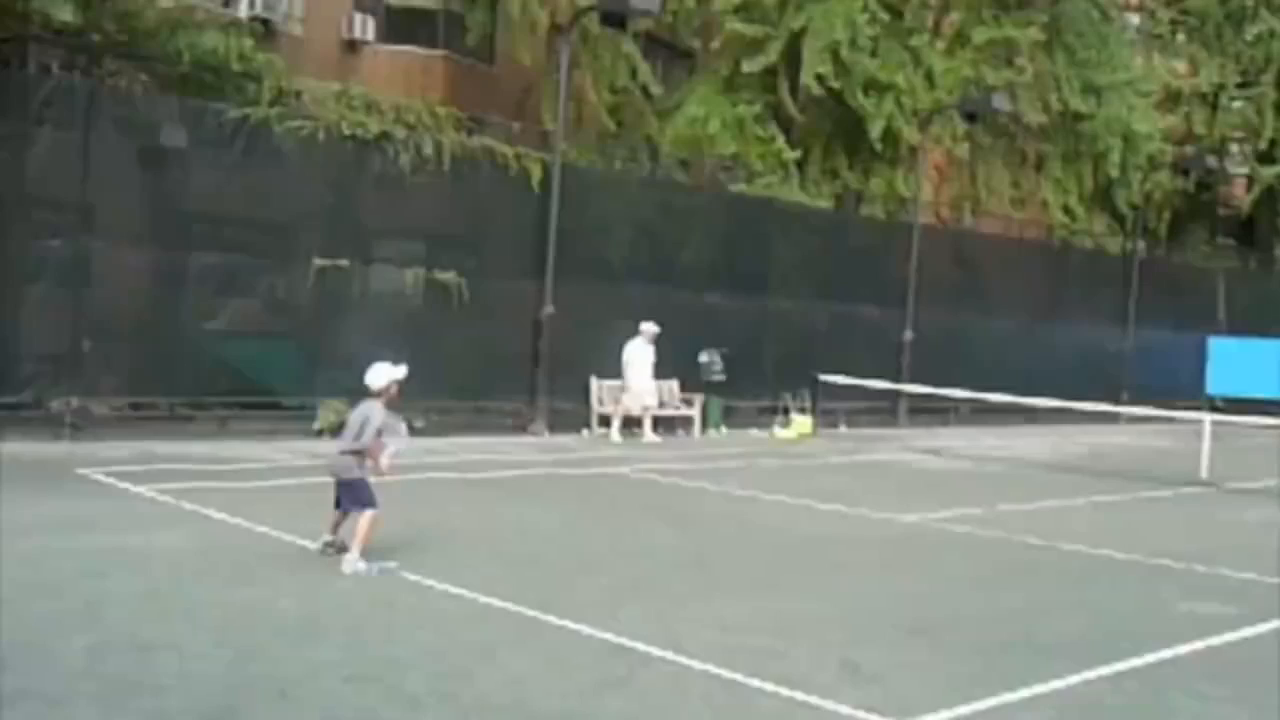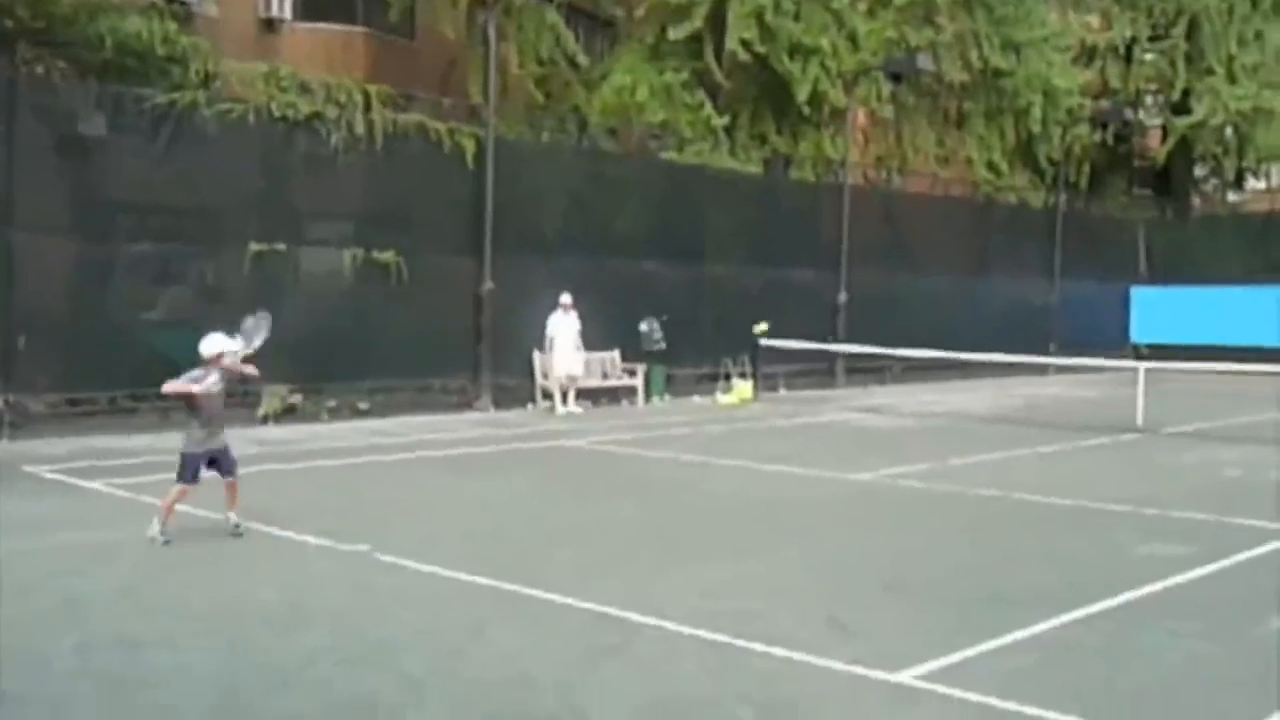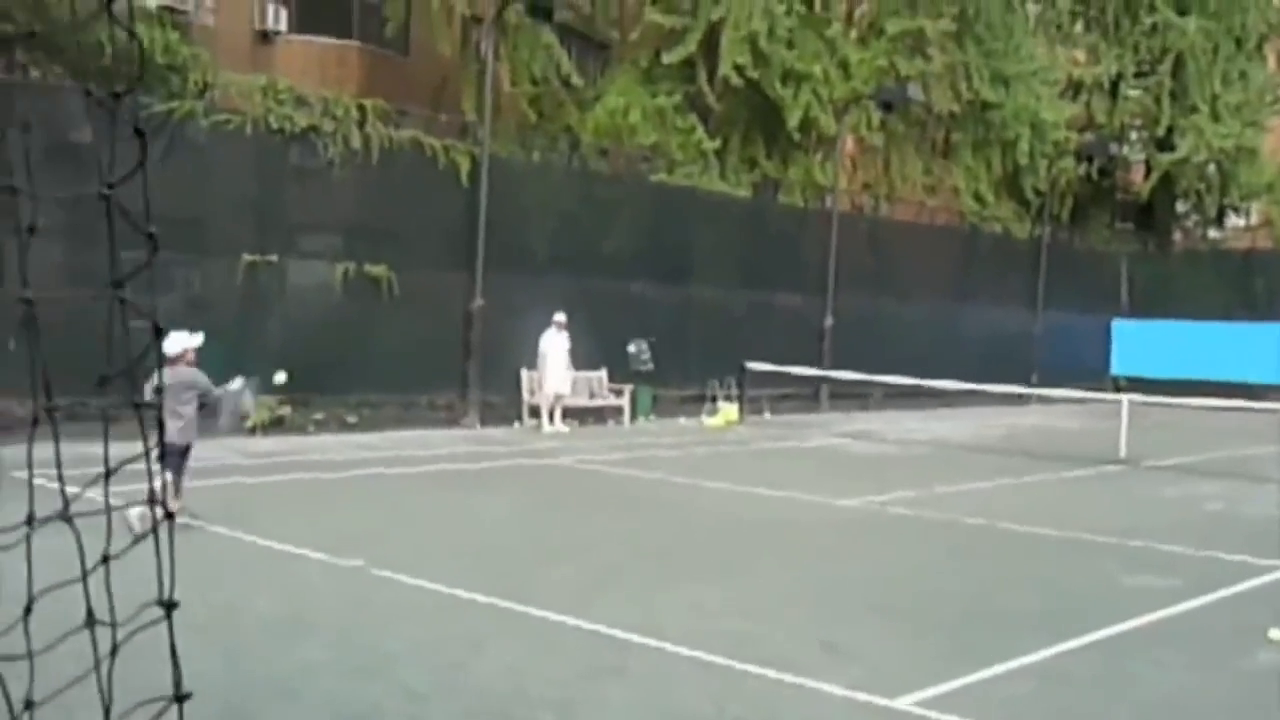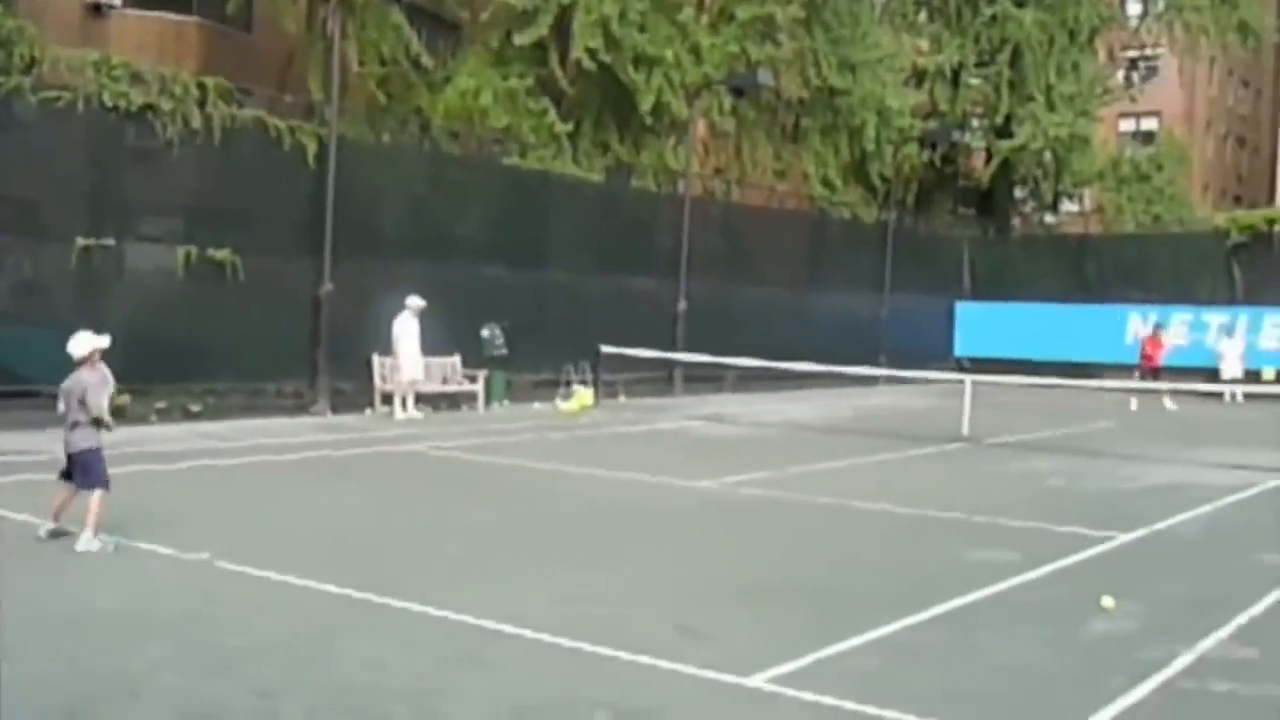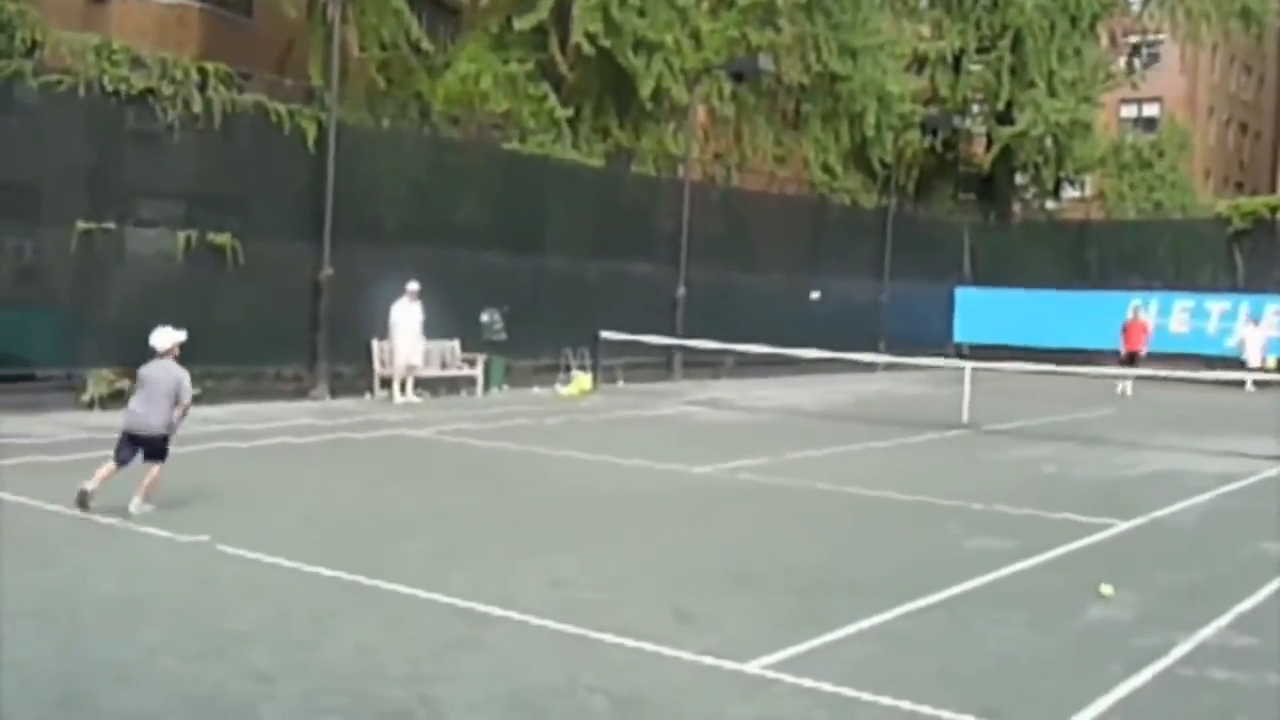
dt=1s
person 1, frame 1
left shoulder: (366, 405)
right shoulder: (378, 412)
right elbow: (367, 442)
left wrist: (378, 453)
right wrist: (378, 462)
left hip: (342, 463)
right hip: (350, 467)
left knee: (345, 506)
right knee: (369, 510)
left ankle: (329, 540)
right ankle: (353, 559)
person 1, frame 2
left shoulder: (224, 372)
right shoulder: (196, 376)
left elbow: (253, 372)
right elbow: (166, 388)
left wrist: (239, 366)
right wrist: (192, 389)
left hip: (217, 440)
right hip: (195, 444)
left knee: (232, 478)
right knee: (183, 487)
left ankle: (231, 519)
right ankle: (158, 525)
person 1, frame 3
left shoulder: (160, 375)
right shoulder: (195, 376)
left elbow: (148, 397)
right elbow: (214, 396)
right wrist: (232, 387)
left hip: (169, 435)
right hip: (178, 437)
left knee: (174, 476)
right knee: (168, 478)
left ankle: (169, 508)
right ankle: (140, 512)
person 1, frame 4
left shoulder: (68, 382)
right shoulder: (91, 380)
left elbow: (63, 409)
right elbow: (97, 412)
right wrist: (107, 420)
left hip: (72, 441)
right hip: (87, 442)
left knee: (71, 484)
right knee: (99, 487)
left ankle: (51, 525)
right ankle: (88, 538)
person 1, frame 5
left shoulder: (144, 370)
right shoulder: (181, 373)
left elbow: (137, 395)
right elbow: (186, 402)
right wrist: (178, 421)
left hip: (132, 423)
right hip: (157, 427)
left knee: (116, 462)
right knee: (156, 463)
left ankle: (91, 486)
right ankle: (139, 502)
